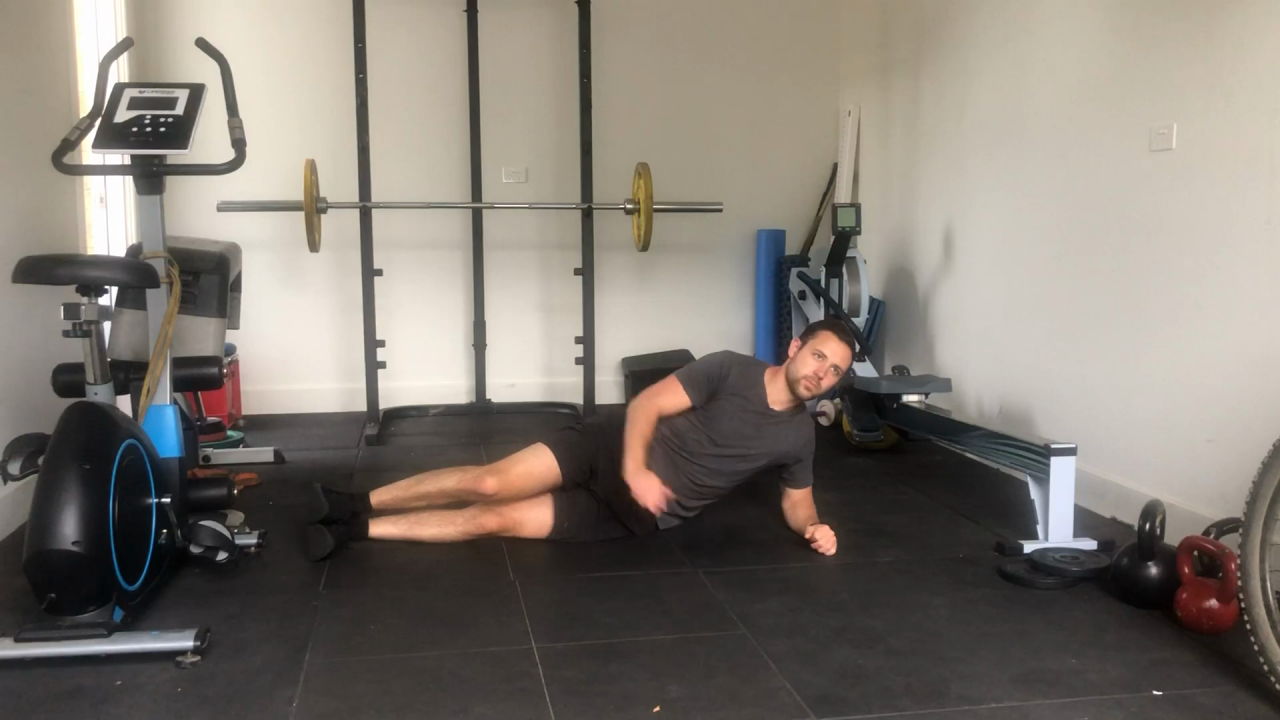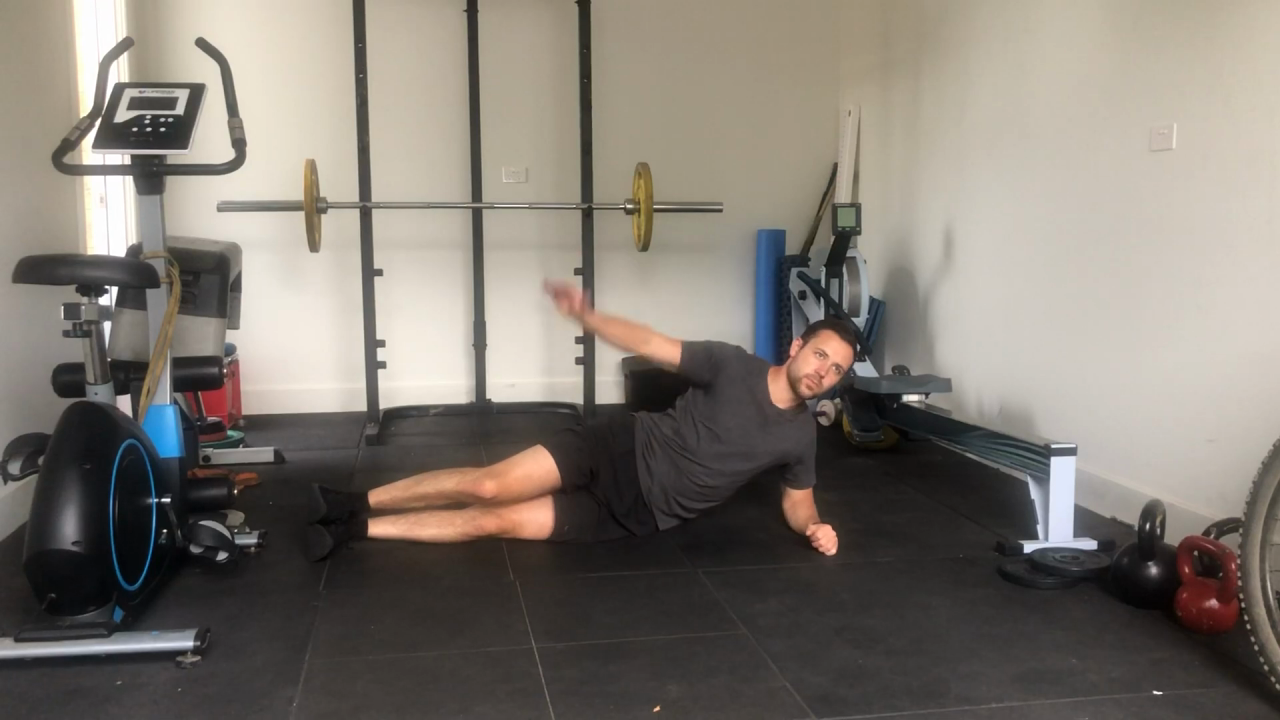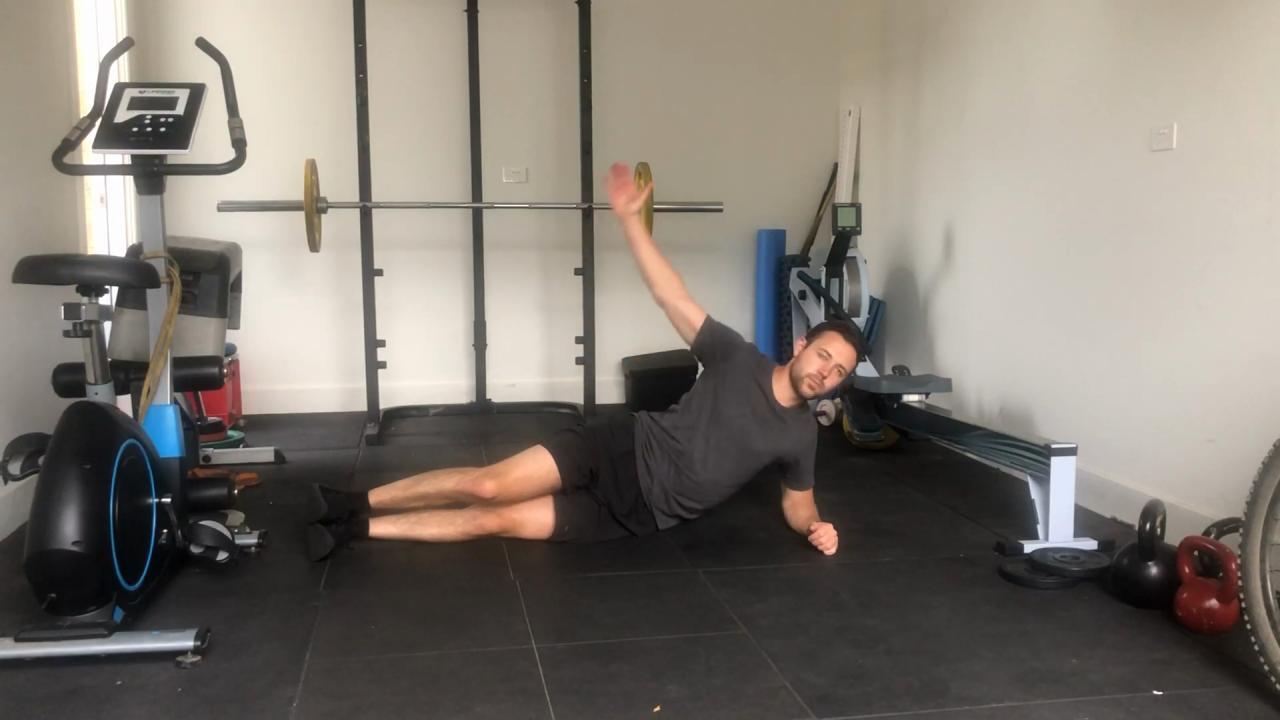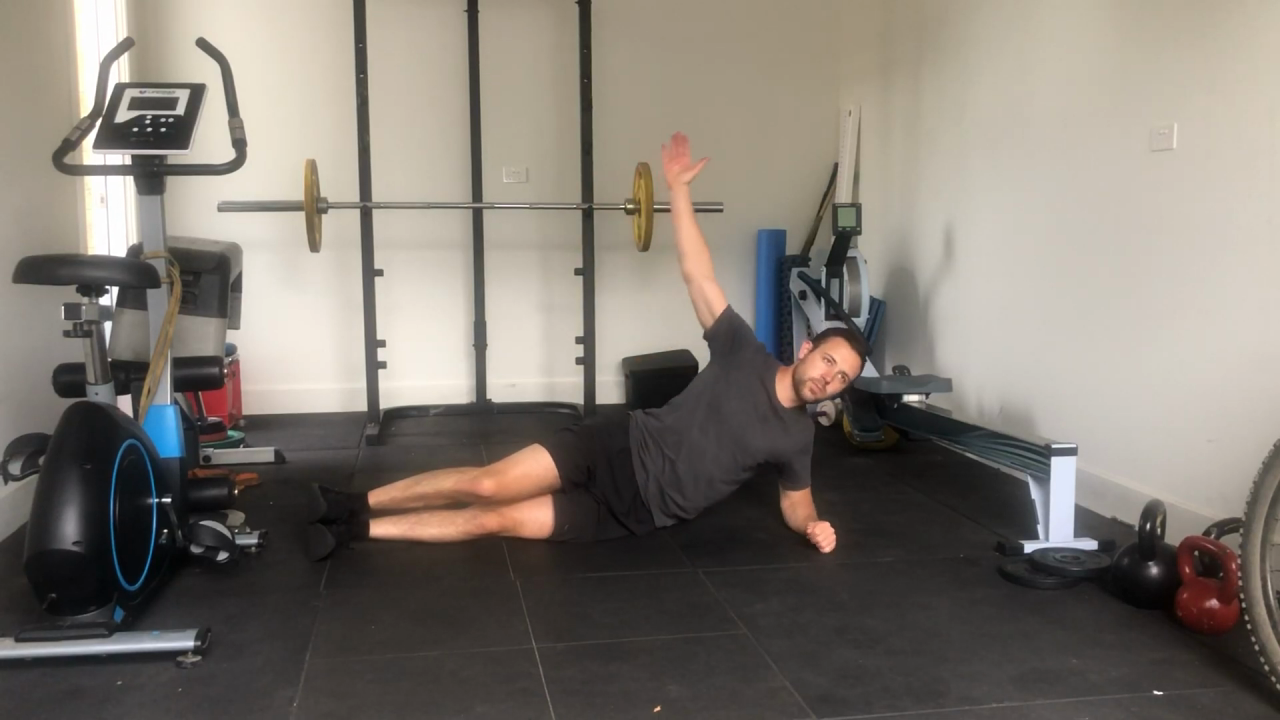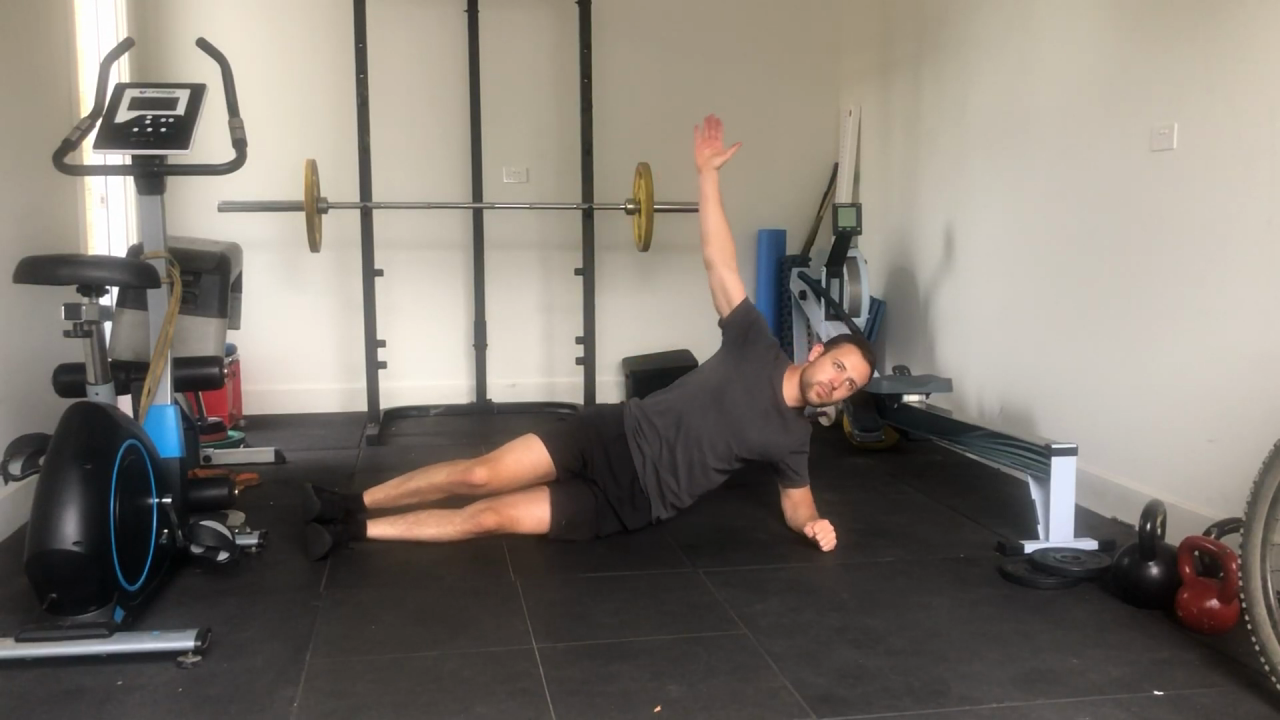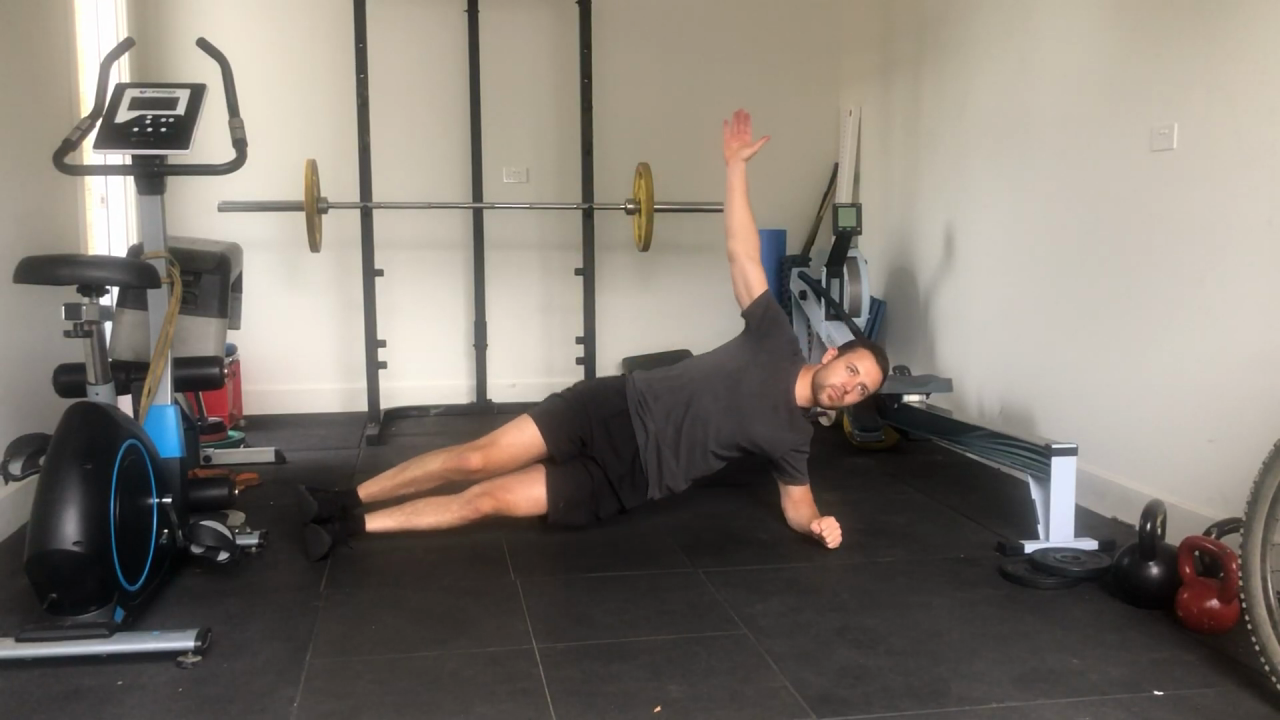
dt=0.2s
person 1, frame 1
left shoulder: (799, 434)
right shoulder: (730, 370)
left elbow: (797, 501)
right elbow: (646, 403)
left wrist: (813, 527)
right wrist: (634, 465)
left hip: (632, 515)
right hip: (615, 447)
left knee: (494, 520)
right knee: (493, 484)
left ankle: (359, 529)
right ankle: (360, 505)
person 1, frame 2
left shoulder: (800, 434)
right shoulder: (733, 367)
left elbow: (797, 501)
right elbow: (649, 345)
left wrist: (815, 527)
right wrist: (590, 317)
left hip: (639, 511)
right hip: (620, 448)
left knee: (494, 520)
right knee: (492, 487)
left ankle: (359, 528)
right ankle: (358, 507)
person 1, frame 3
left shoulder: (799, 435)
right shoulder: (736, 359)
left elbow: (797, 504)
right elbow: (670, 295)
left wrist: (815, 527)
right wrist: (630, 218)
left hip: (638, 512)
right hip: (623, 447)
left knee: (495, 520)
right knee: (491, 487)
left ankle: (359, 531)
right ankle: (357, 507)
person 1, frame 4
left shoulder: (795, 436)
right shoulder: (743, 355)
left elbow: (795, 501)
right elbow: (697, 275)
left wrist: (814, 526)
right wrist: (678, 187)
left hip: (639, 509)
right hip: (621, 446)
left knee: (494, 519)
right knee: (490, 486)
left ankle: (359, 530)
right ankle: (357, 507)
person 1, frame 5
left shoulder: (793, 436)
right shoulder: (756, 348)
left elbow: (795, 500)
right elbow: (718, 262)
left wrist: (814, 526)
right wrist: (707, 172)
left hip: (632, 500)
right hip: (616, 434)
left knee: (490, 516)
right knee: (482, 476)
left ankle: (354, 531)
right ankle: (353, 506)
person 1, frame 6
left shoulder: (794, 434)
right shoulder: (775, 343)
left elbow: (795, 501)
right elbow: (742, 253)
left wrist: (818, 525)
right wrist: (735, 163)
left hip: (629, 476)
right hip: (614, 409)
left knee: (488, 499)
right knee: (478, 459)
left ankle: (352, 527)
right ankle: (349, 502)
